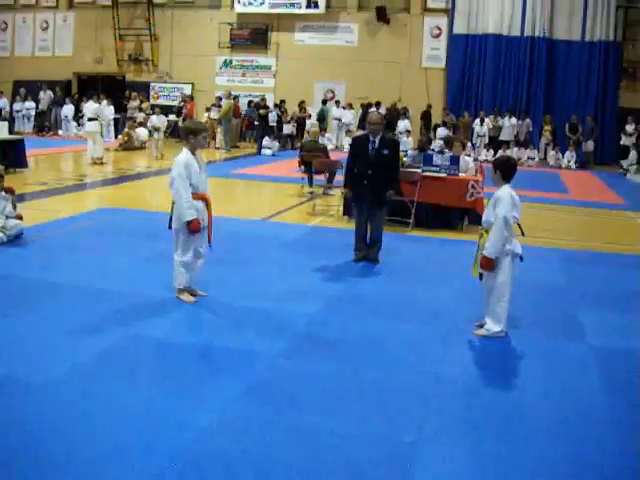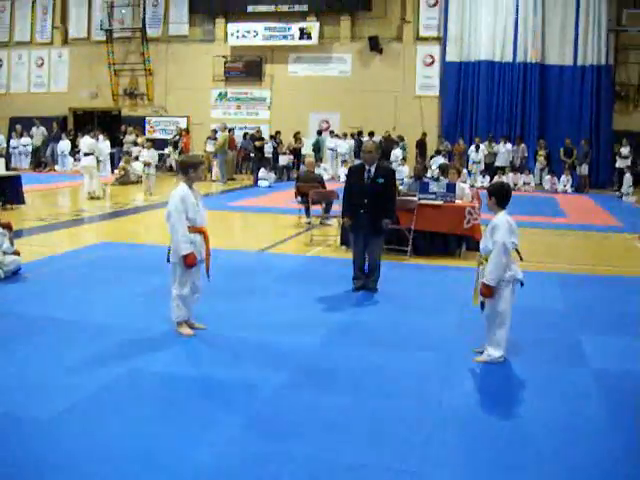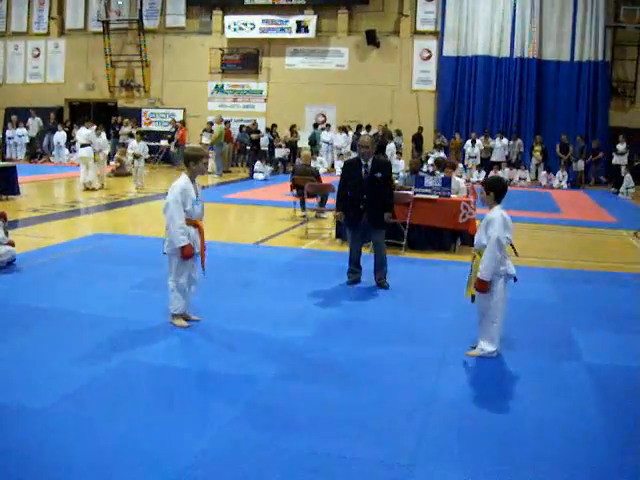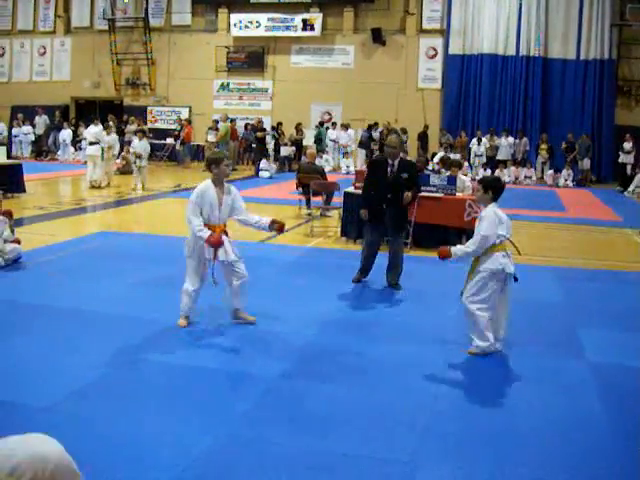
dt=0.5s
person 1, frame 1
left shoulder: (503, 196)
right shoulder: (504, 193)
left elbow: (500, 226)
left wrist: (489, 253)
right wrist: (488, 250)
left hip: (500, 249)
right hip: (498, 247)
left knee: (497, 288)
right knee: (492, 287)
left ankle: (495, 327)
right ankle: (491, 320)
person 1, frame 2
left shoulder: (500, 222)
right shoulder: (500, 220)
left elbow: (499, 254)
left wrist: (489, 281)
right wrist: (487, 278)
left hip: (499, 276)
right hip: (497, 274)
left knee: (497, 314)
right knee: (492, 314)
left ankle: (494, 352)
right ankle: (491, 347)
person 1, frame 3
left shoulder: (496, 217)
right shoulder: (495, 215)
left elbow: (494, 249)
left wrist: (484, 276)
right wrist: (482, 273)
left hip: (493, 270)
right hip: (491, 268)
left knee: (490, 309)
right knee: (485, 308)
left ankle: (487, 347)
right ankle: (485, 343)
person 1, frame 4
left shoulder: (488, 214)
right shoulder: (497, 213)
left elbow: (479, 243)
left wrist: (452, 252)
left hip: (491, 264)
right hip: (500, 262)
left knee: (472, 301)
right knee: (497, 305)
left ankle: (485, 342)
right ankle: (495, 342)
person 2, frame 1
left shoulder: (198, 159)
right shoulder: (182, 161)
right elbow: (181, 193)
left wrist: (205, 214)
right wrist: (191, 218)
left hip: (200, 212)
right hip: (187, 214)
left knee: (198, 252)
right knee: (184, 252)
left ankle: (189, 286)
right ankle: (181, 289)
person 2, frame 2
left shoulder: (195, 192)
right shoulder: (179, 195)
right elbow: (178, 227)
left wrist: (203, 247)
right wrist: (186, 251)
left hip: (197, 244)
right hip: (185, 246)
left knee: (194, 285)
right knee: (182, 285)
left ankle: (188, 318)
right ankle: (180, 321)
person 2, frame 3
left shoulder: (195, 185)
right shoulder: (179, 187)
right elbow: (175, 219)
left wrist: (198, 240)
right wrist: (183, 243)
left hip: (192, 237)
right hip: (180, 239)
left knee: (190, 278)
right knee: (178, 278)
left ankle: (183, 311)
right ankle: (176, 314)
person 2, frame 4
left shoulder: (230, 191)
right shoulder: (202, 190)
left elbow: (243, 215)
right elbow: (192, 217)
left wrist: (269, 223)
right wrist: (207, 236)
left hip: (222, 238)
right hip: (201, 241)
left knee: (239, 274)
right knee: (193, 281)
left ankle: (237, 311)
right ankle: (185, 315)
person 3, frame 1
left shoulder: (391, 143)
right shoulder: (357, 141)
left elbow: (394, 168)
right elbow: (350, 164)
left wrist: (392, 188)
right wrist: (348, 186)
left hip: (380, 190)
right hip: (360, 189)
left knee: (377, 225)
right knee: (360, 223)
left ankle: (373, 253)
right ankle: (360, 252)
person 3, frame 2
left shoulder: (387, 172)
right shoulder: (353, 170)
left elbow: (391, 197)
right elbow: (347, 194)
left wrist: (389, 217)
right wrist: (346, 215)
left hip: (376, 219)
right hip: (357, 218)
left knee: (374, 255)
right knee: (358, 253)
left ankle: (371, 282)
right ankle: (359, 281)
person 3, frame 3
left shoulder: (384, 165)
right shoulder: (349, 164)
left elbow: (389, 189)
right elbow: (342, 188)
left wrist: (388, 210)
right wrist: (340, 209)
left hip: (376, 213)
right hip: (354, 212)
left knee: (379, 247)
right knee: (354, 247)
left ankle: (380, 278)
right ankle: (354, 274)
person 3, frame 4
left shoulder: (409, 166)
right shoulder: (375, 163)
left elbow: (416, 186)
right elbow: (367, 186)
left wrist: (411, 194)
right wrist: (364, 207)
left hip: (398, 213)
right hip: (376, 211)
left knee: (397, 249)
right knee: (370, 245)
left ankle: (393, 279)
right ankle: (361, 273)
